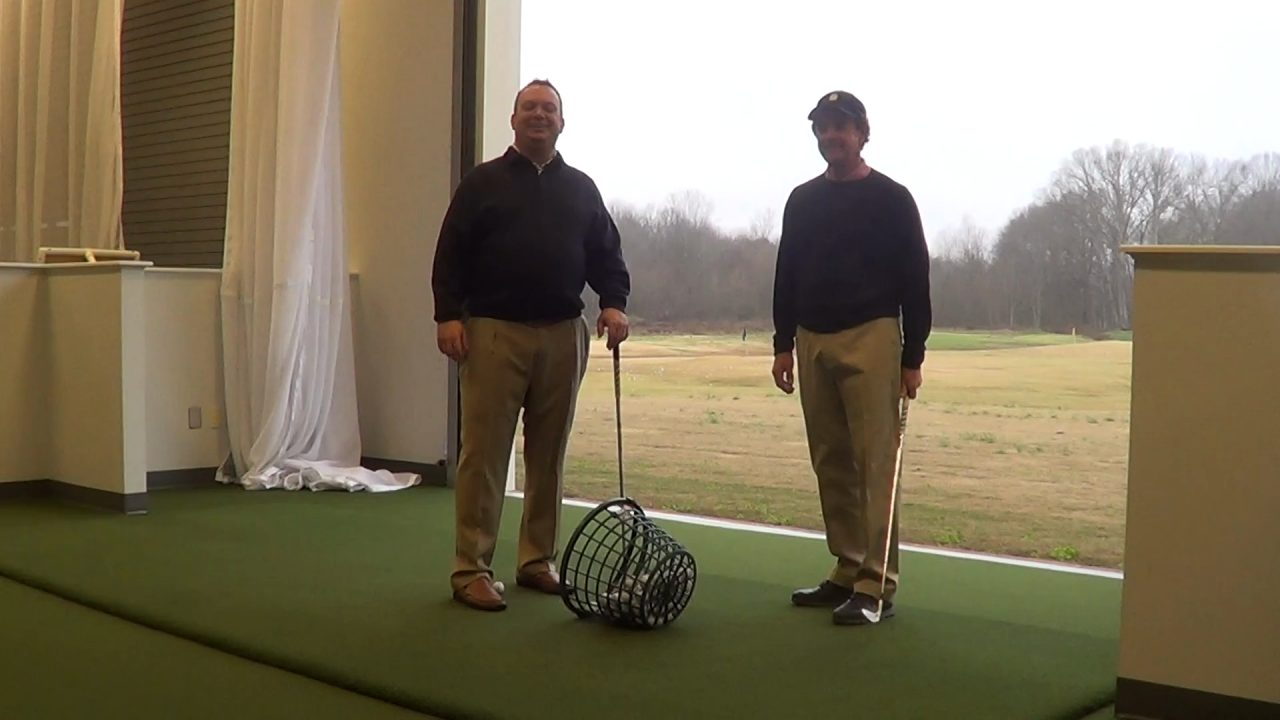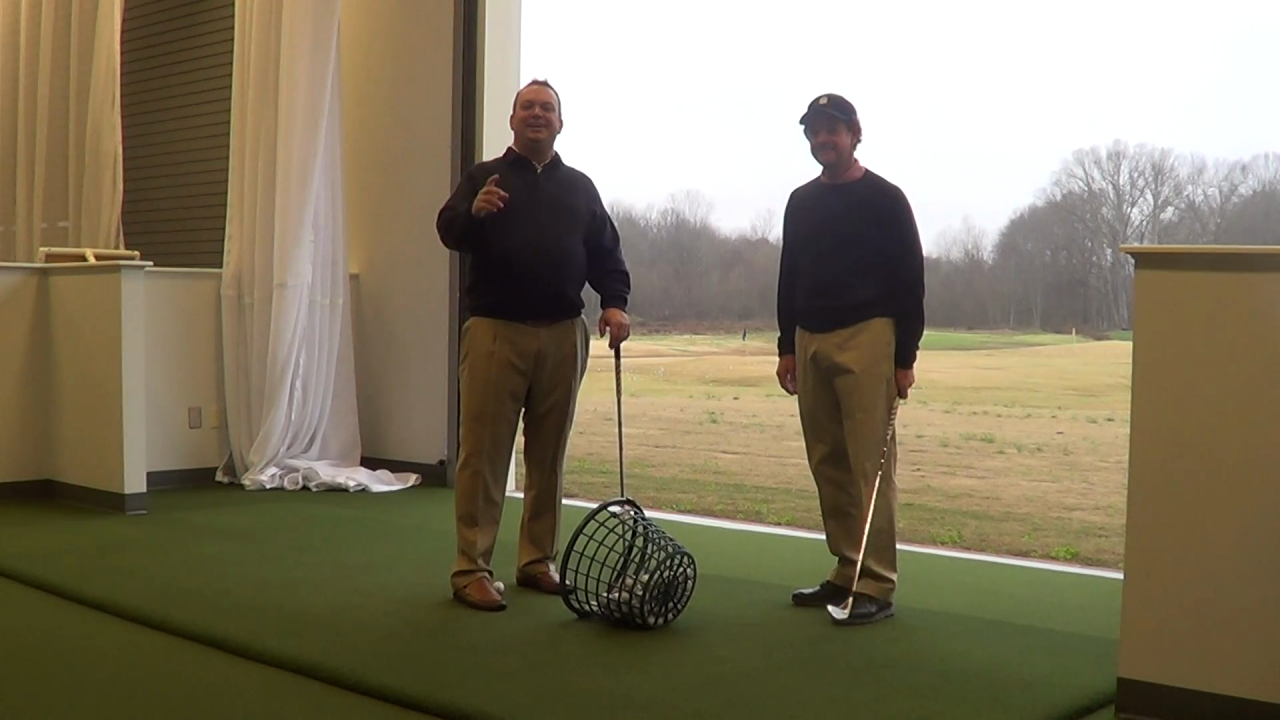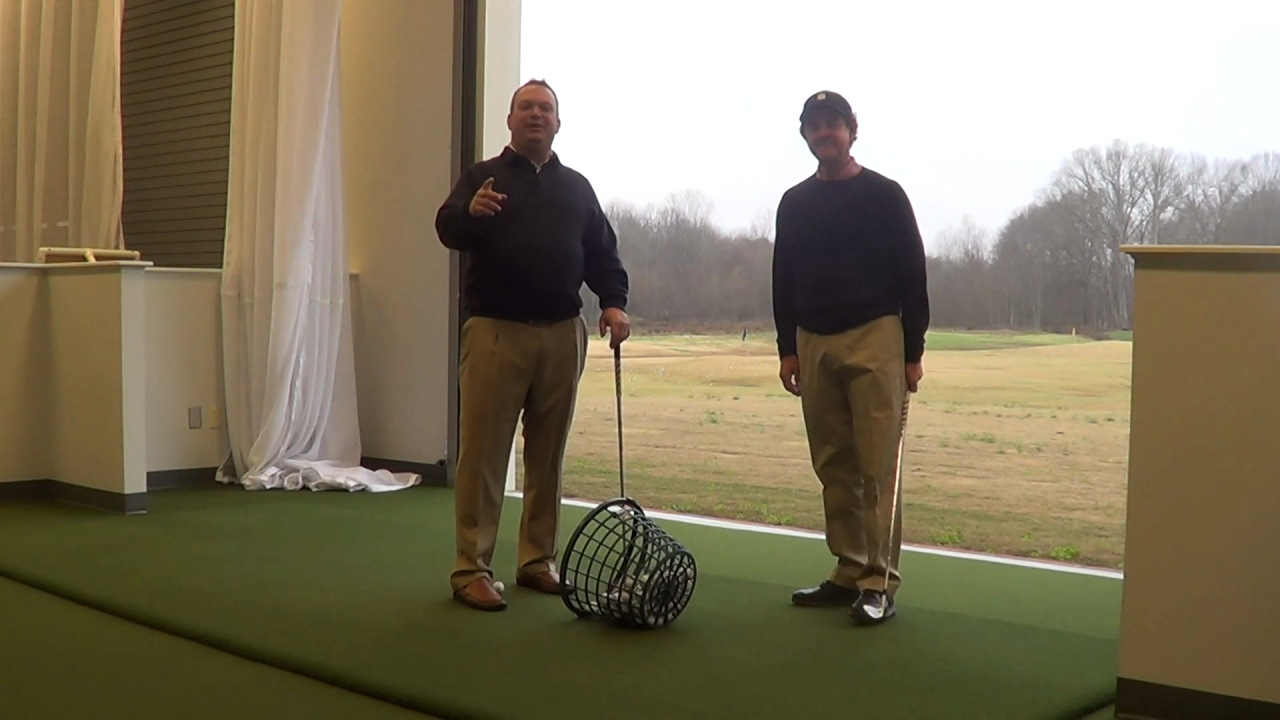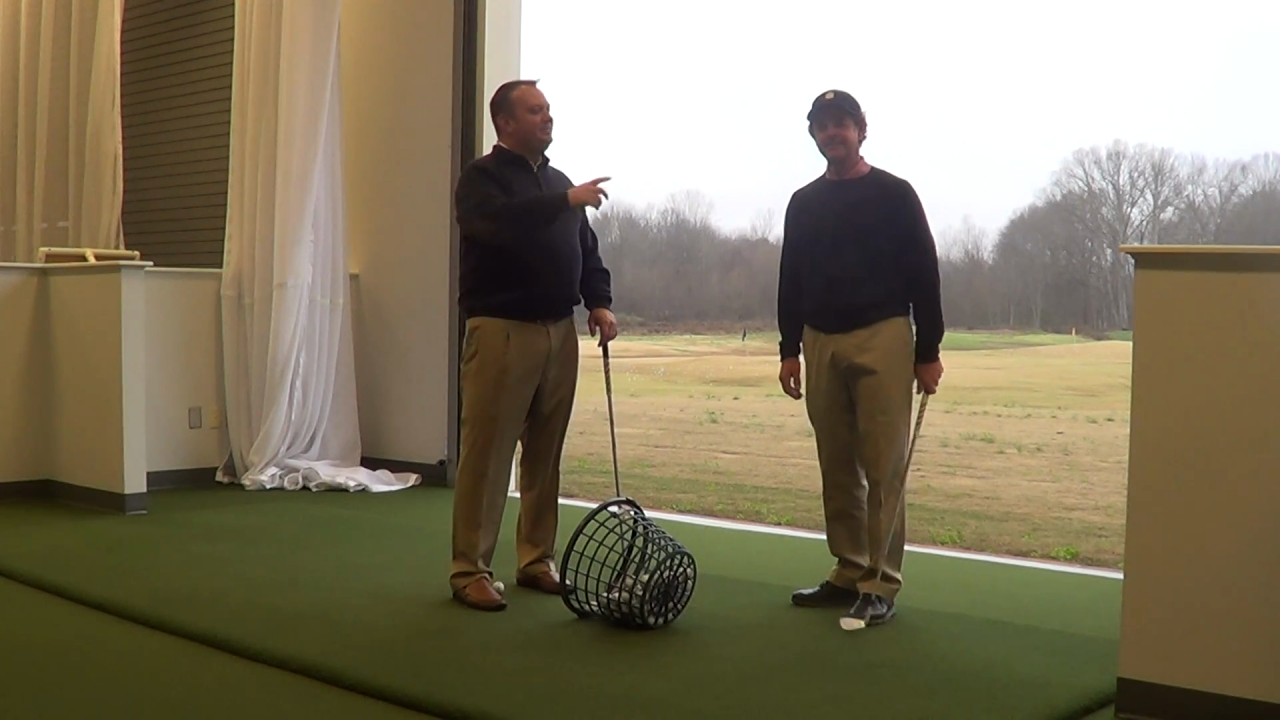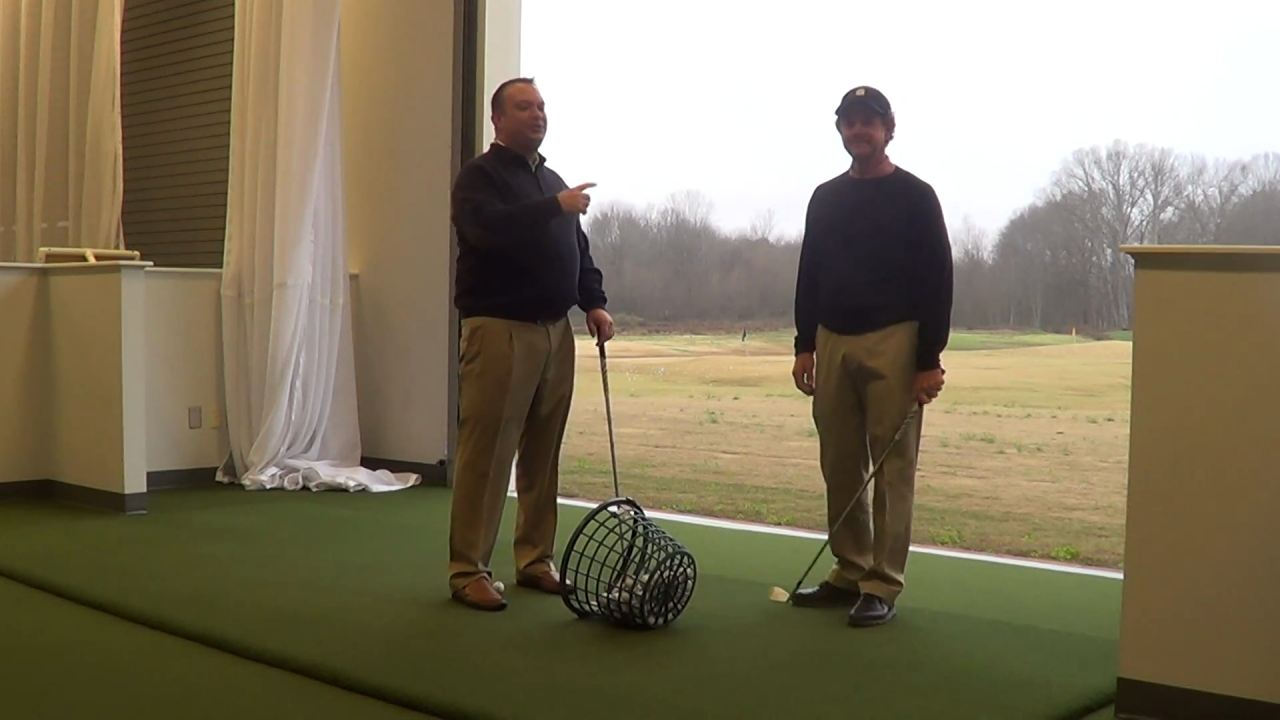
dt=0.4s
person 1, frame 1
left shoulder: (891, 198)
right shoulder: (802, 200)
left elbow: (915, 281)
right elbow: (787, 276)
left wrist: (913, 356)
right wrist: (784, 342)
left hip: (870, 340)
right hip: (814, 342)
left knee: (874, 464)
right knee: (831, 465)
left ankle: (877, 583)
right ankle: (847, 572)
person 1, frame 2
left shoulder: (885, 199)
right shoulder: (801, 202)
left elbow: (909, 281)
left wrist: (905, 357)
right wrist: (787, 345)
left hip: (866, 339)
right hip: (812, 342)
left knee: (870, 463)
right knee: (828, 465)
left ankle: (876, 585)
right ankle: (847, 571)
person 1, frame 3
left shoulder: (885, 195)
right shoulder: (794, 202)
left elbow: (912, 275)
right elbow: (784, 280)
left wrist: (913, 350)
right wrist: (787, 348)
left hip: (874, 339)
right hip: (816, 343)
left knee: (878, 463)
right knee: (833, 465)
left ankle: (879, 580)
right ankle: (848, 572)
person 1, frame 4
left shoulder: (895, 194)
right shoulder: (804, 202)
left elbow: (923, 274)
right elbow: (791, 280)
left wrist: (928, 350)
right wrist: (790, 348)
left hip: (882, 339)
right hip: (822, 343)
left knee: (884, 465)
right knee: (836, 466)
left ankle: (881, 583)
right ankle: (847, 572)
person 1, frame 5
left shoulder: (915, 197)
right shoulder: (825, 197)
left elbow: (937, 282)
right elbow: (809, 276)
left wrist: (929, 359)
right wrist: (805, 344)
left hip: (894, 343)
right hip: (834, 344)
left knee: (892, 468)
right knee: (839, 467)
left ankle: (882, 584)
right ankle: (849, 572)
person 2, frame 1
left shoulder: (581, 186)
right shoulder: (484, 180)
left elbow: (607, 251)
right elbow: (451, 248)
left wrist: (613, 302)
right wrist: (449, 313)
left hip: (563, 335)
right hip: (494, 333)
left knee: (549, 455)
right knee: (484, 453)
left ankle: (538, 560)
right ankle: (471, 569)
person 2, frame 2
left shoulder: (579, 186)
right shoulder: (483, 177)
left elbow: (606, 250)
right elbow: (449, 229)
left wrist: (615, 302)
right wrist: (473, 211)
left hip: (563, 335)
right hip: (495, 332)
left knee: (548, 454)
right knee: (484, 452)
left ankle: (538, 560)
right ankle: (471, 568)
person 2, frame 3
left shoulder: (576, 186)
right shoulder: (483, 177)
left elbow: (603, 250)
right elbow: (448, 229)
left wrist: (614, 301)
right wrist: (472, 212)
left hip: (563, 333)
right hip: (495, 331)
left knee: (548, 454)
right knee: (484, 452)
left ankle: (538, 560)
right ankle: (471, 569)
person 2, frame 4
left shoulder: (557, 181)
right shoulder: (481, 176)
left elbow: (586, 248)
right elbow: (498, 225)
left wrist: (600, 301)
right wrist: (565, 201)
left hip: (560, 331)
right hip: (499, 330)
left knee: (545, 452)
right knee: (486, 451)
left ankle: (537, 559)
right ankle: (469, 570)
person 2, frame 5
left shoulder: (553, 180)
right shoulder: (479, 174)
left elbow: (577, 249)
right elbow: (485, 232)
left wrist: (594, 302)
right wrist: (551, 208)
left hip: (555, 331)
right hip: (497, 330)
left knee: (543, 452)
right knee: (486, 452)
left ankle: (535, 559)
right ankle: (468, 569)
